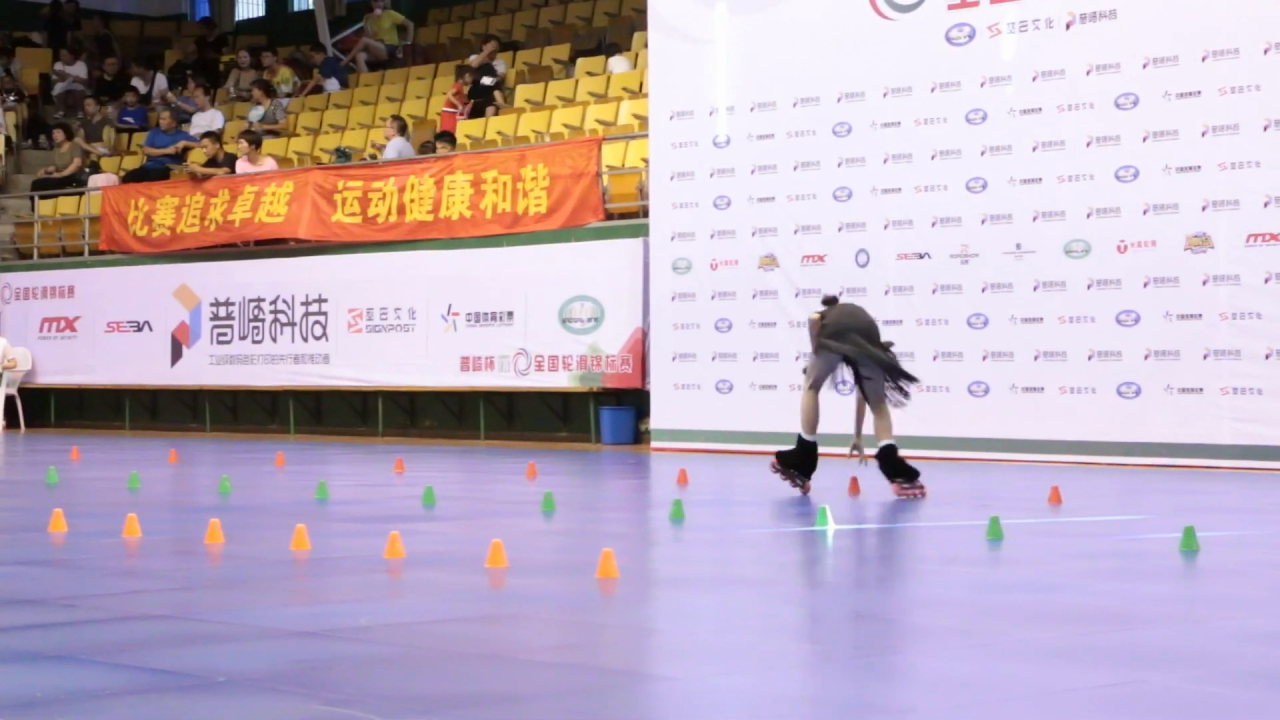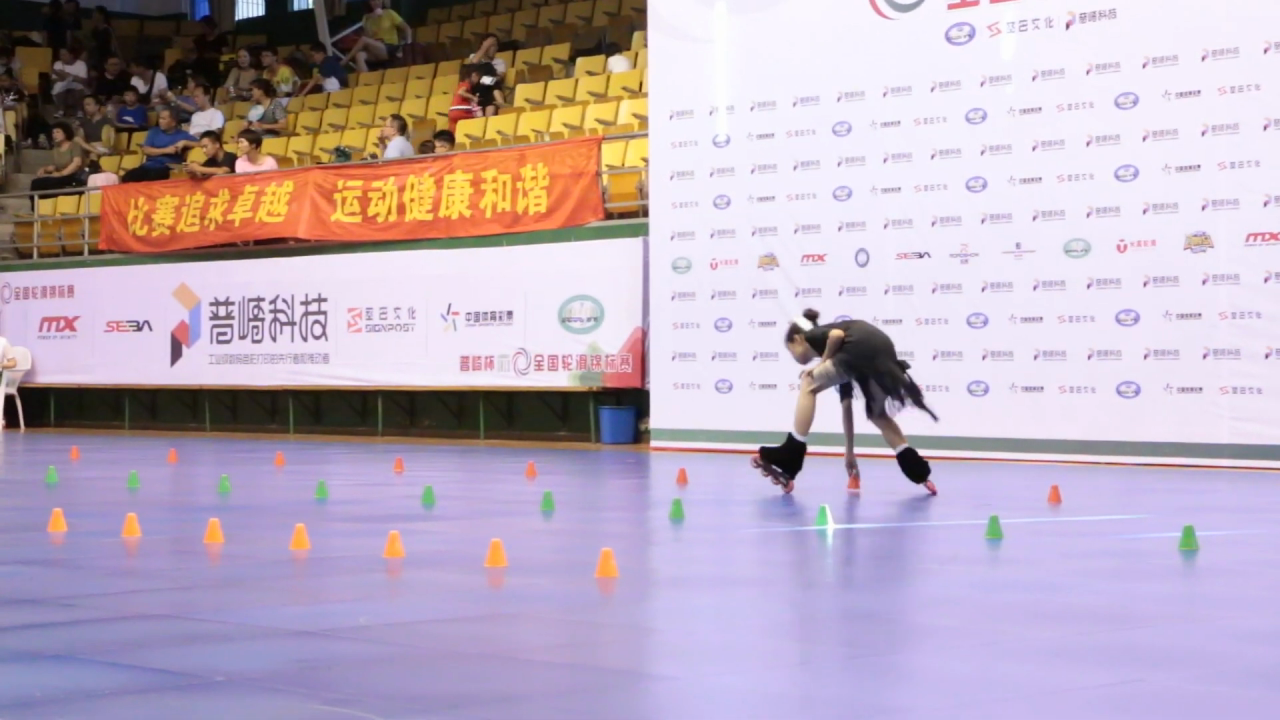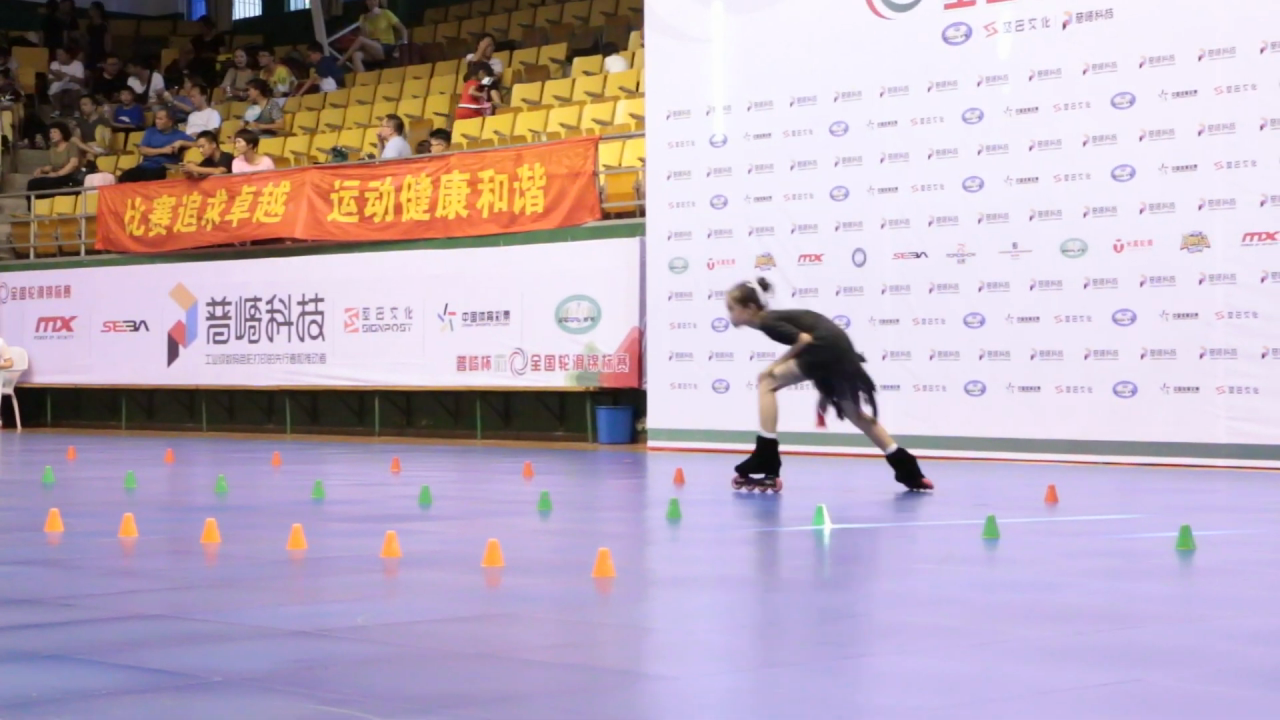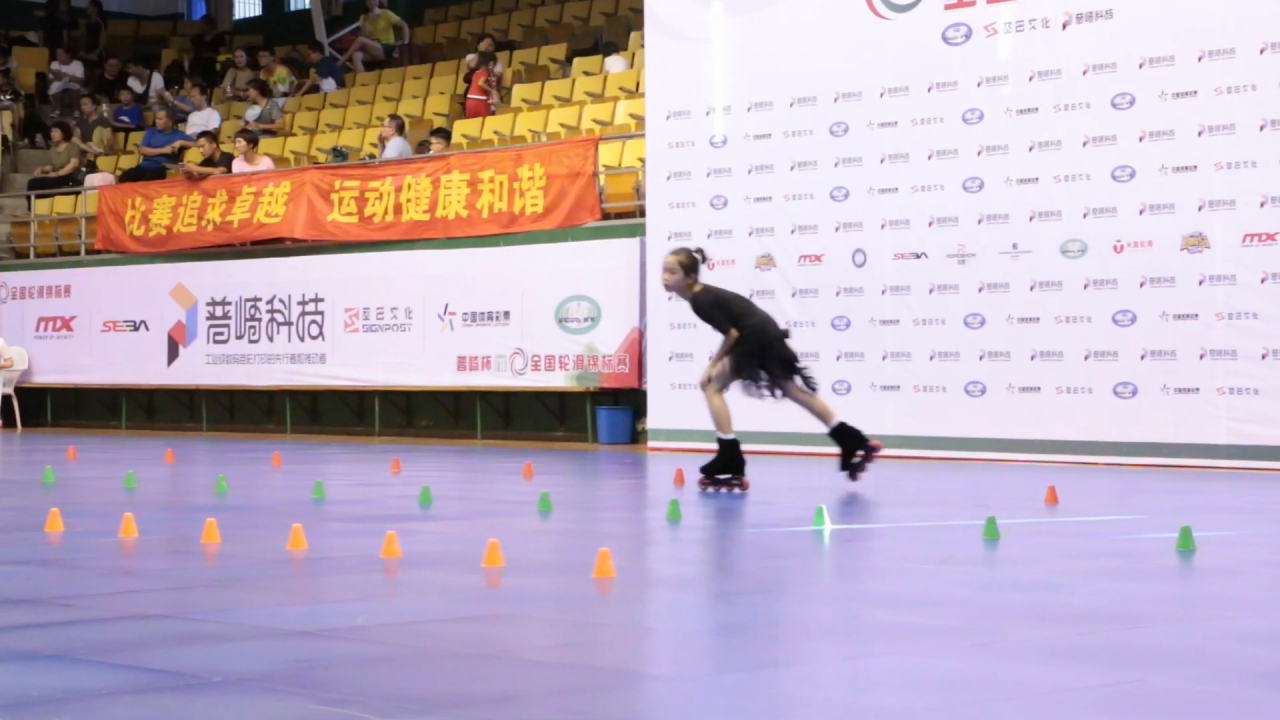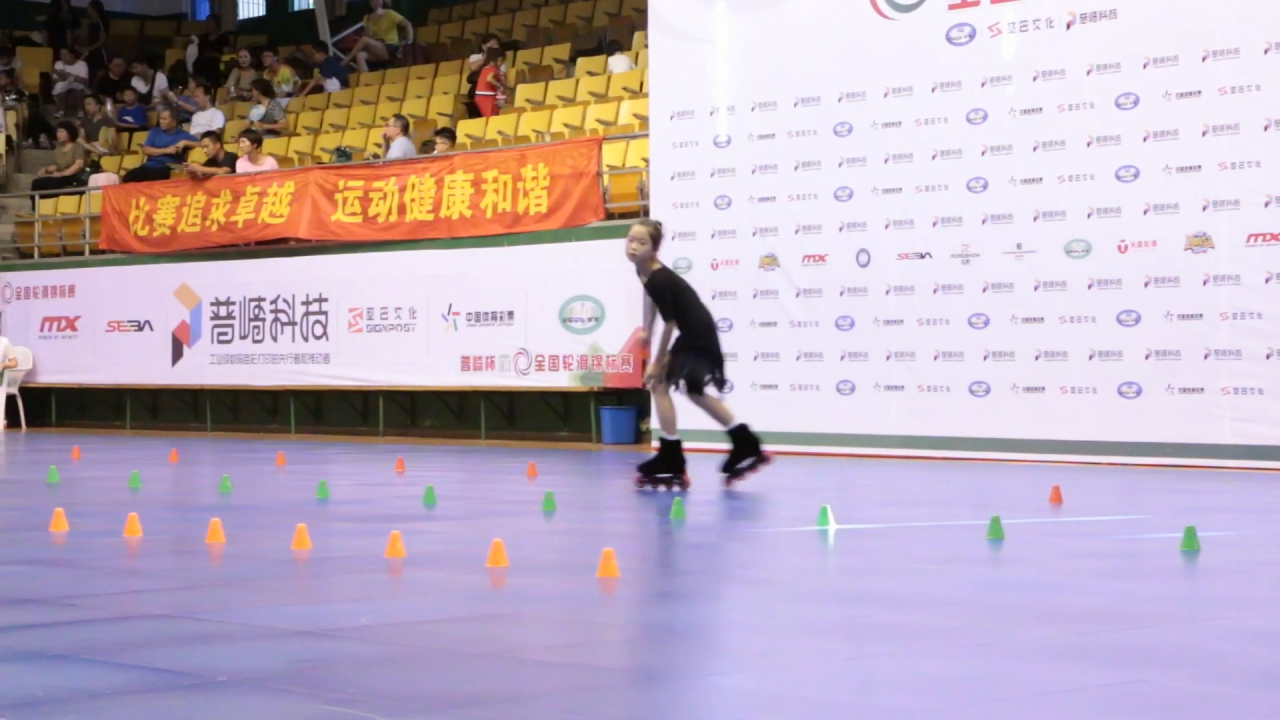
dt=0.2s
person 1, frame 1
left shoulder: (822, 319)
left elbow: (815, 317)
right elbow: (861, 393)
left wrist: (815, 351)
right wrist: (857, 437)
left hip: (834, 335)
right hip: (865, 336)
left knee: (811, 387)
right knee: (878, 403)
left ankle: (801, 461)
right ankle: (895, 468)
person 1, frame 2
left shoulder: (812, 336)
left elbow: (837, 334)
right elbow: (846, 405)
left wrist: (823, 362)
right wrist: (849, 452)
left hip: (860, 349)
right hip: (883, 350)
left knee: (809, 387)
right knee: (878, 416)
left ankle: (788, 460)
right ankle: (918, 471)
person 1, frame 3
left shoulder: (769, 323)
right shoulder: (781, 318)
left elbow: (805, 339)
left wrist: (779, 363)
right wrist: (824, 396)
left hip: (827, 348)
right hip: (840, 347)
left knee: (767, 382)
right knee: (854, 413)
left ankle: (765, 466)
right ankle: (908, 470)
person 1, frame 4
left shoulder: (701, 302)
right shoulder: (705, 294)
left elbow: (732, 334)
left wrist: (714, 364)
left hip: (757, 337)
right hip: (766, 333)
left knee: (712, 384)
right knee: (793, 390)
left ankle: (730, 465)
right ankle: (853, 444)
person 1, frame 5
left shoulder: (660, 279)
right shoulder: (645, 272)
left elbow: (670, 324)
left wrist: (658, 362)
right wrist: (646, 333)
left hip: (698, 333)
right hip: (698, 330)
left knee: (659, 384)
right knee: (696, 392)
left ankle: (670, 462)
right ankle: (746, 445)
